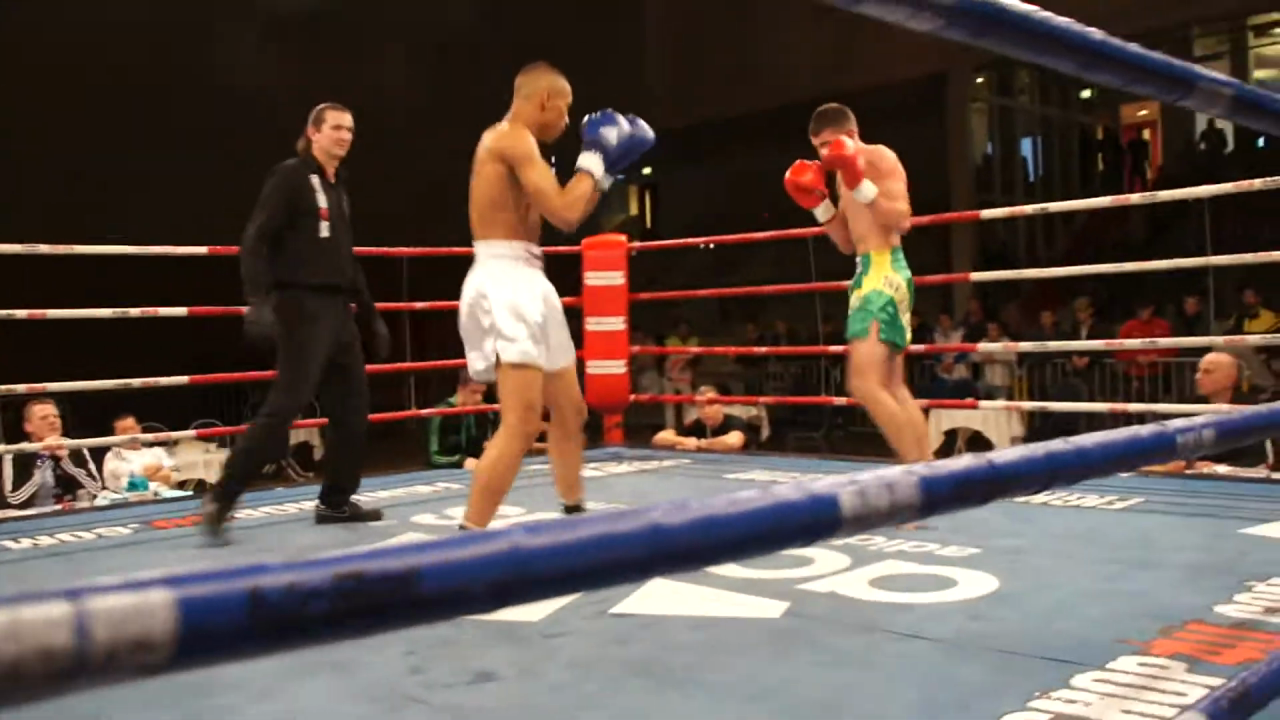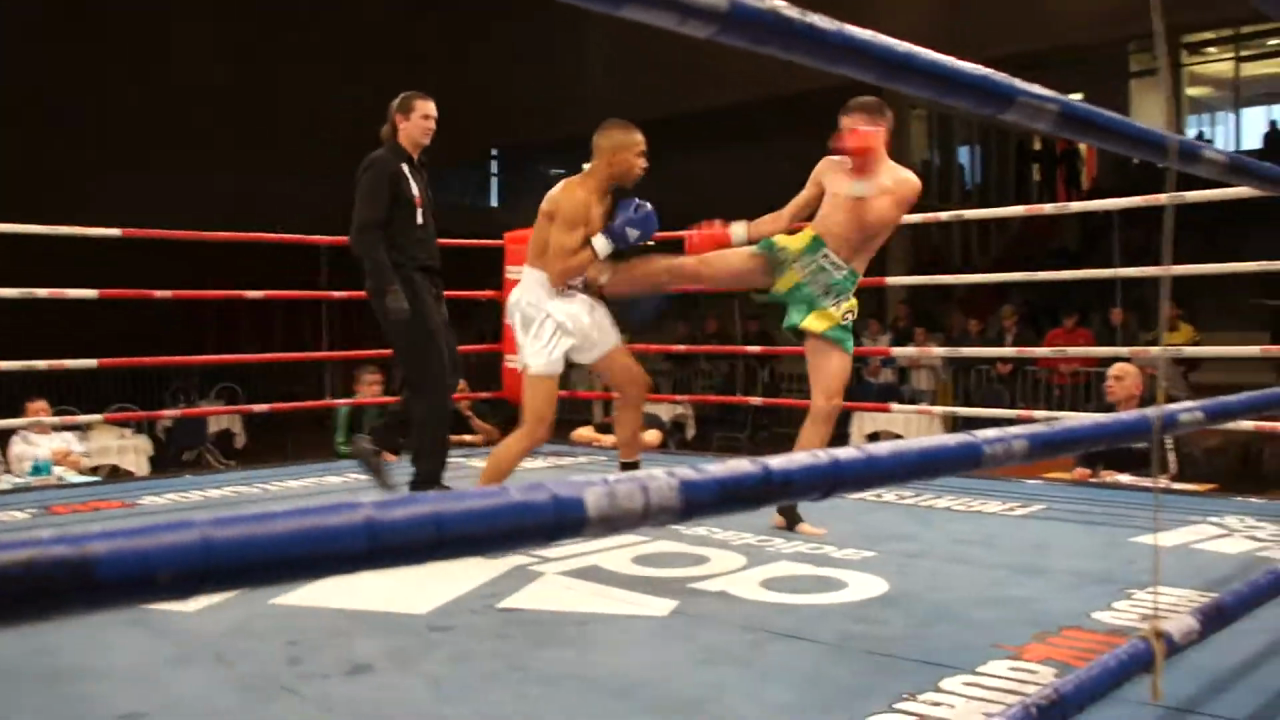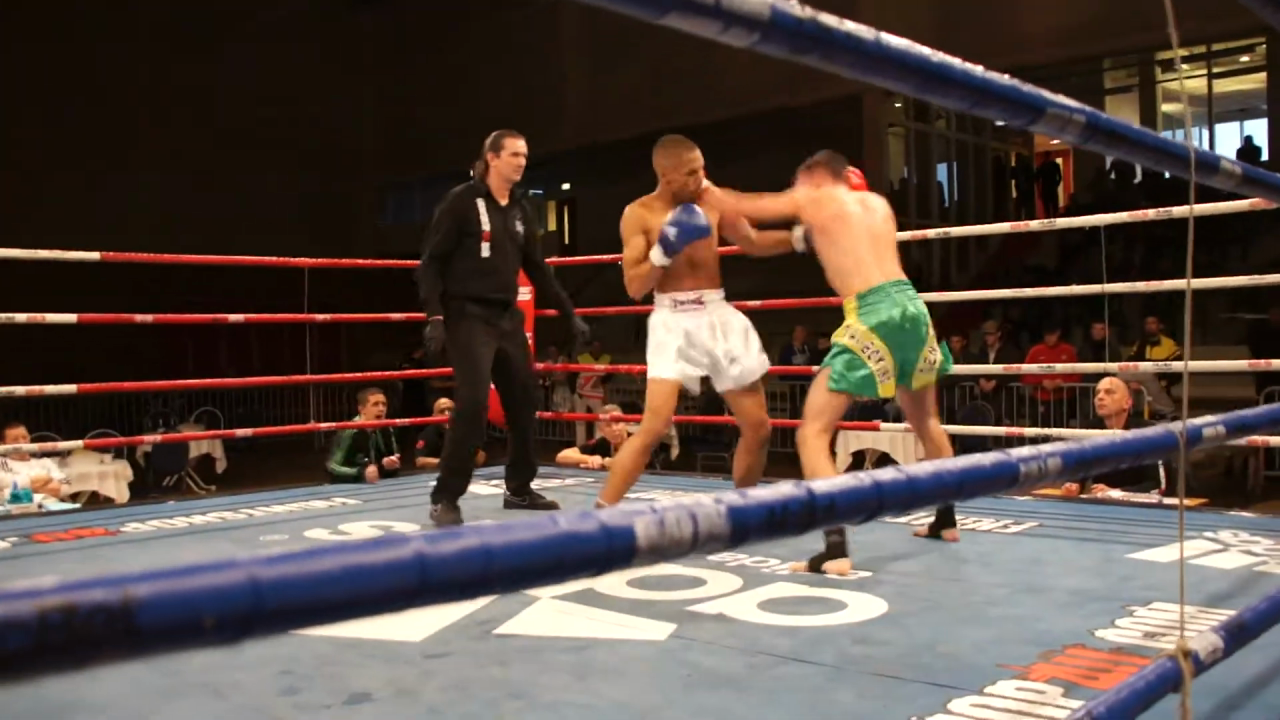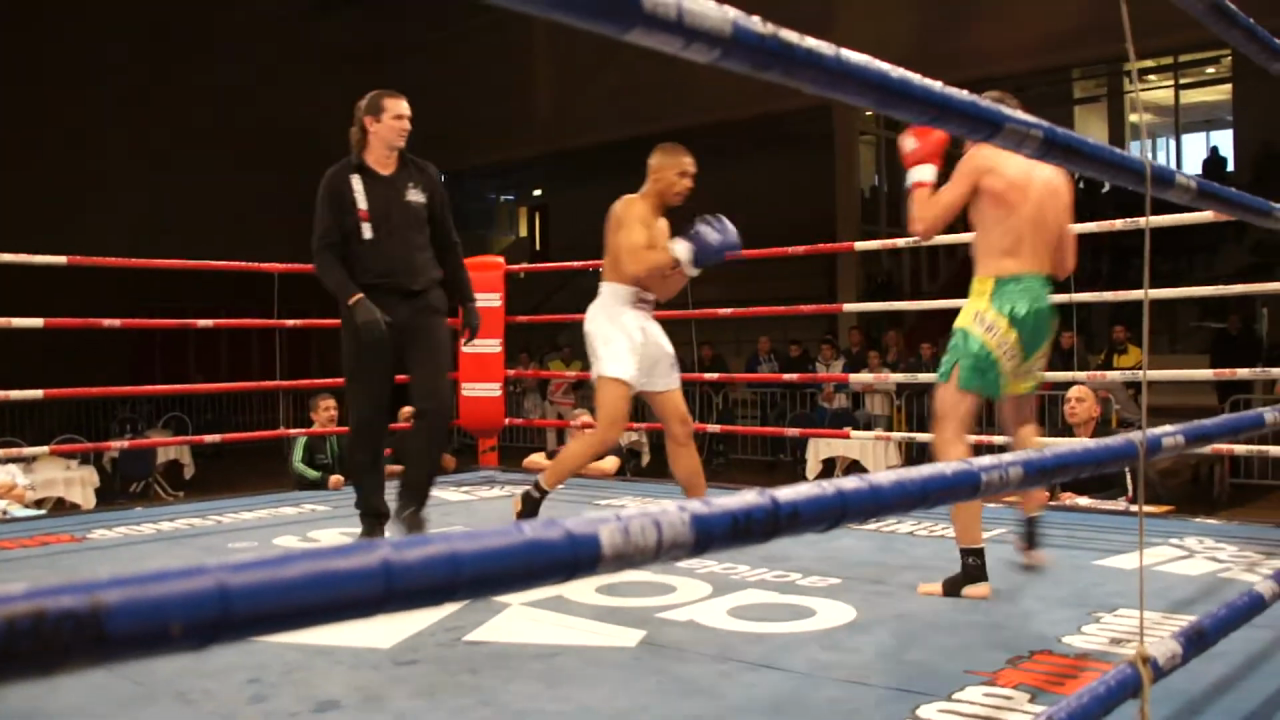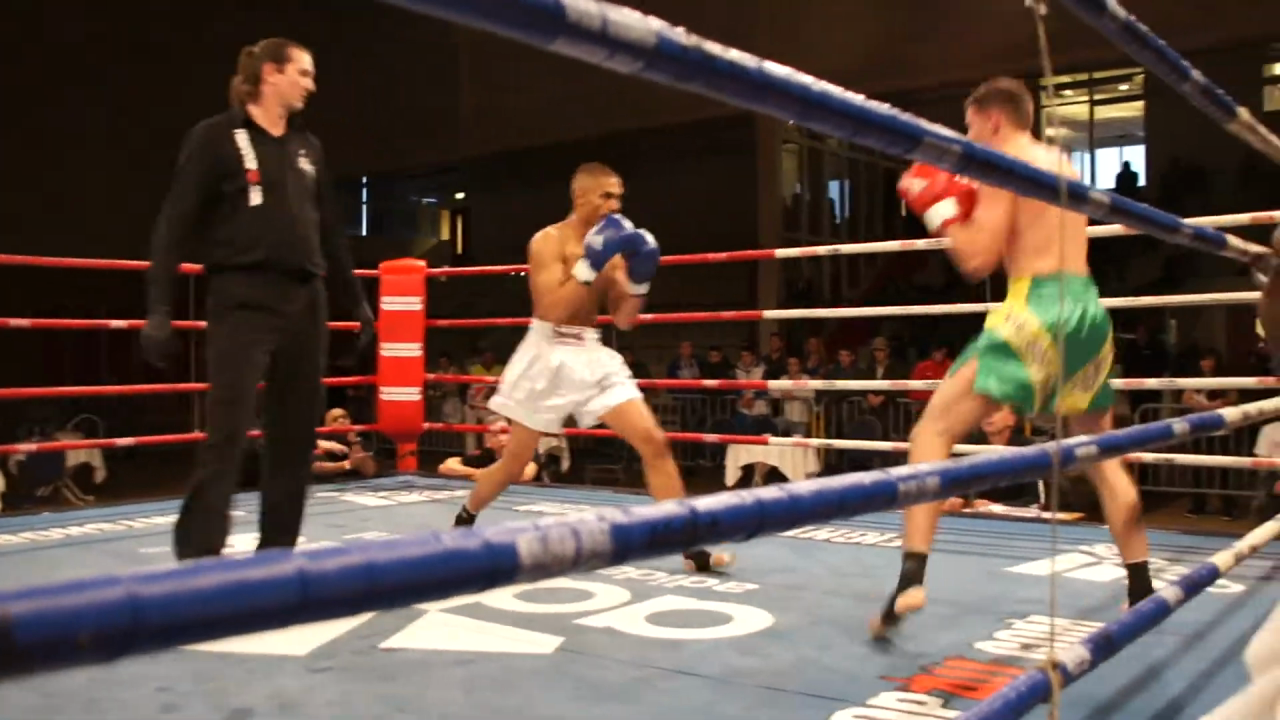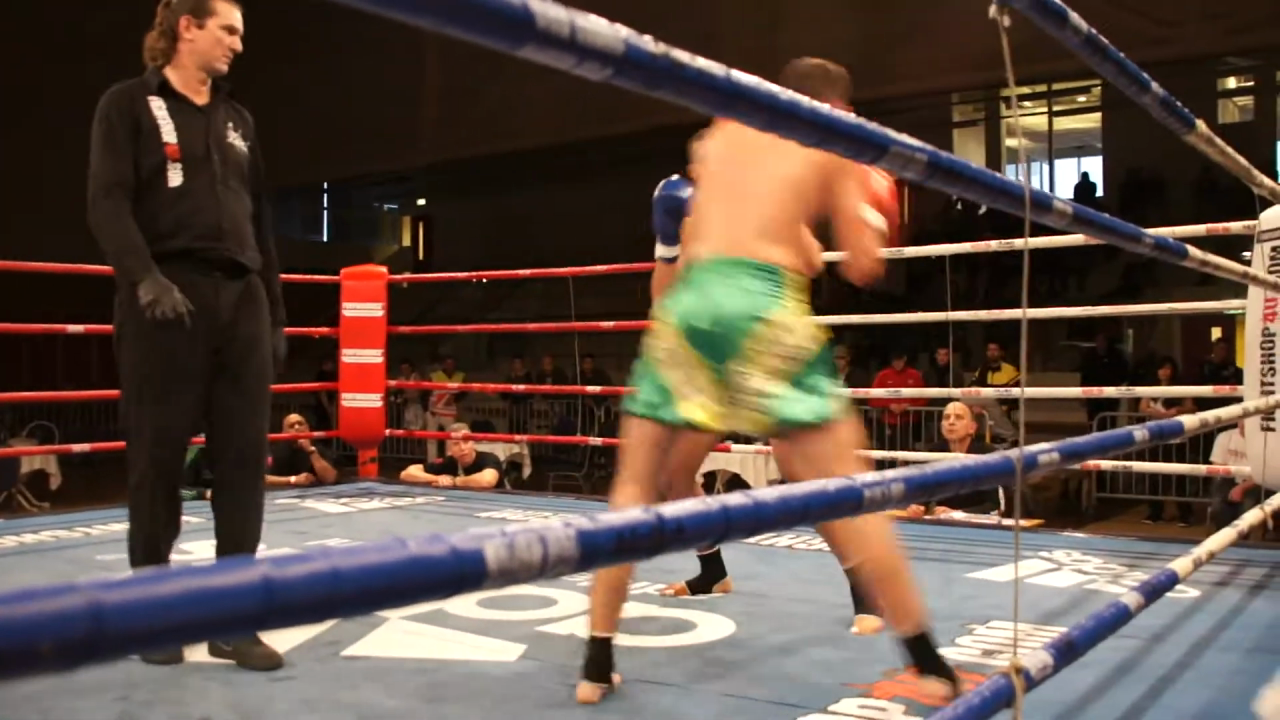
dt=0.7s
person 1, frame 1
left shoulder: (881, 158)
right shoulder: (847, 170)
left elbow: (901, 222)
left wrist: (860, 184)
right wrist: (816, 204)
left hip: (883, 276)
right hip: (872, 270)
left knee: (864, 386)
right knee: (892, 390)
person 1, frame 2
left shoulder: (905, 182)
right shoulder: (830, 168)
left elbow: (869, 226)
right elbow: (787, 215)
left wrist: (861, 176)
right wrist: (732, 234)
left hip: (836, 290)
right hip: (800, 257)
left knee: (827, 405)
right knee: (695, 268)
left ankle: (788, 505)
right ankle: (606, 276)
person 1, frame 3
left shoulder: (811, 198)
right shoulder: (877, 203)
left elbow: (734, 206)
left wrist: (701, 188)
left hip: (868, 319)
right hip: (907, 305)
left knee: (811, 431)
right knee: (924, 421)
left ankle: (835, 548)
right ankle: (946, 518)
person 1, frame 4
left shoulder: (982, 160)
right shoulder: (1056, 178)
left elbow: (924, 225)
right elbow: (1064, 267)
left wrist: (920, 165)
left hip: (993, 305)
right hip: (1037, 306)
left knee: (950, 435)
right knee: (1019, 425)
left ankle: (971, 570)
right ankle: (1032, 536)
person 1, frame 5
right shoulder: (1062, 164)
left elbow: (979, 258)
left wrist: (939, 208)
left hip: (1033, 312)
right hip: (1084, 311)
left knee: (929, 438)
right knee: (1103, 461)
left ankle: (911, 582)
right ankle: (1140, 589)
person 1, frame 6
left shoulder: (719, 136)
right shoulder: (829, 147)
right elbow: (863, 269)
right wrist: (870, 215)
left hip: (685, 307)
right hip: (763, 316)
left knee: (634, 493)
left ankle: (596, 664)
right ankle: (927, 661)
person 2, frame 1
left shoulder: (339, 189)
right shoulder: (290, 178)
right elbow: (256, 243)
left wrist: (371, 315)
right wrist: (259, 303)
left hip: (334, 310)
right hip: (298, 304)
left knee: (352, 404)
right knee: (287, 401)
left ankle: (336, 499)
right ankle: (222, 498)
person 2, frame 2
left shoulder: (416, 169)
right shoulder: (382, 166)
right elbow: (364, 233)
left wrist: (436, 296)
right wrist: (391, 288)
left hip: (419, 284)
right hip: (400, 285)
left knee: (443, 374)
right knee: (431, 380)
left ankle: (375, 441)
right ankle: (427, 481)
person 2, frame 3
left shoulder: (521, 210)
right shoulder: (461, 201)
left elbow: (536, 268)
right elbow: (432, 262)
left wrist: (569, 313)
right wrist: (433, 315)
left hip: (505, 317)
right hip: (467, 315)
left knee: (523, 400)
right knee: (473, 401)
left ankle: (519, 488)
right ankle: (447, 496)
person 2, frame 4
left shoulder: (424, 176)
right shoulder: (340, 180)
left elbow: (447, 245)
right elbow: (324, 253)
left wrist: (467, 301)
right wrist: (356, 300)
left hip: (424, 305)
right hip: (369, 310)
left knee: (435, 407)
right knee: (367, 418)
left ankle: (412, 501)
right ankle: (372, 518)
person 2, frame 5
left shoulder: (307, 148)
right shoulder: (216, 137)
left elbow: (328, 230)
right elbow: (176, 225)
left wrist: (355, 298)
right wrist: (159, 308)
left hip: (303, 300)
right hip: (243, 298)
left knee: (295, 434)
right knee: (227, 429)
right ankle: (193, 566)
person 2, frame 6
left shoulder: (238, 120)
right shoulder: (129, 104)
right elbow: (107, 203)
left wrist: (274, 311)
right wrist: (145, 278)
left hip: (240, 297)
right hip: (168, 298)
left knee: (243, 460)
right knee: (158, 456)
person 3, frame 1
left shoulder: (518, 143)
right shoulder: (511, 138)
left elbow: (568, 217)
right elbow: (564, 211)
left wrist: (609, 163)
right wrist: (596, 155)
left hip: (529, 284)
right hip: (503, 282)
left knee: (569, 412)
right knee: (521, 424)
left ankle: (573, 518)
person 3, frame 2
left shoulder: (607, 190)
right shoulder: (572, 197)
right elbow: (558, 273)
right wrist: (610, 239)
left hip: (575, 301)
right hip: (543, 303)
left knee: (635, 382)
right knee: (536, 429)
person 3, frame 3
right shoulder: (637, 214)
left elbow: (755, 242)
right elbow: (634, 287)
right wrist: (663, 249)
left hip: (719, 319)
right hip: (674, 323)
left knee: (757, 428)
right knee: (652, 430)
person 3, frame 4
left shoulder: (658, 222)
right shoulder: (630, 208)
right elbow: (635, 268)
left wrist: (692, 261)
right wrist: (689, 246)
left hip: (642, 324)
right hip: (615, 316)
left knee: (680, 427)
right knee: (608, 431)
right ankle: (533, 498)
person 3, frame 5
left shoulder: (613, 246)
right shoulder: (547, 242)
left elbow: (624, 319)
right elbow: (553, 310)
left wrist: (637, 278)
right wrist: (590, 262)
left hip: (593, 355)
right hip: (547, 357)
left knee: (654, 442)
right knee: (514, 462)
left ankle: (689, 549)
right ankle: (463, 523)
person 3, frame 6
right shoulder: (693, 223)
right elbow: (663, 302)
right wrist: (668, 240)
right knee: (677, 470)
left ankle: (864, 592)
right ankle: (712, 571)
